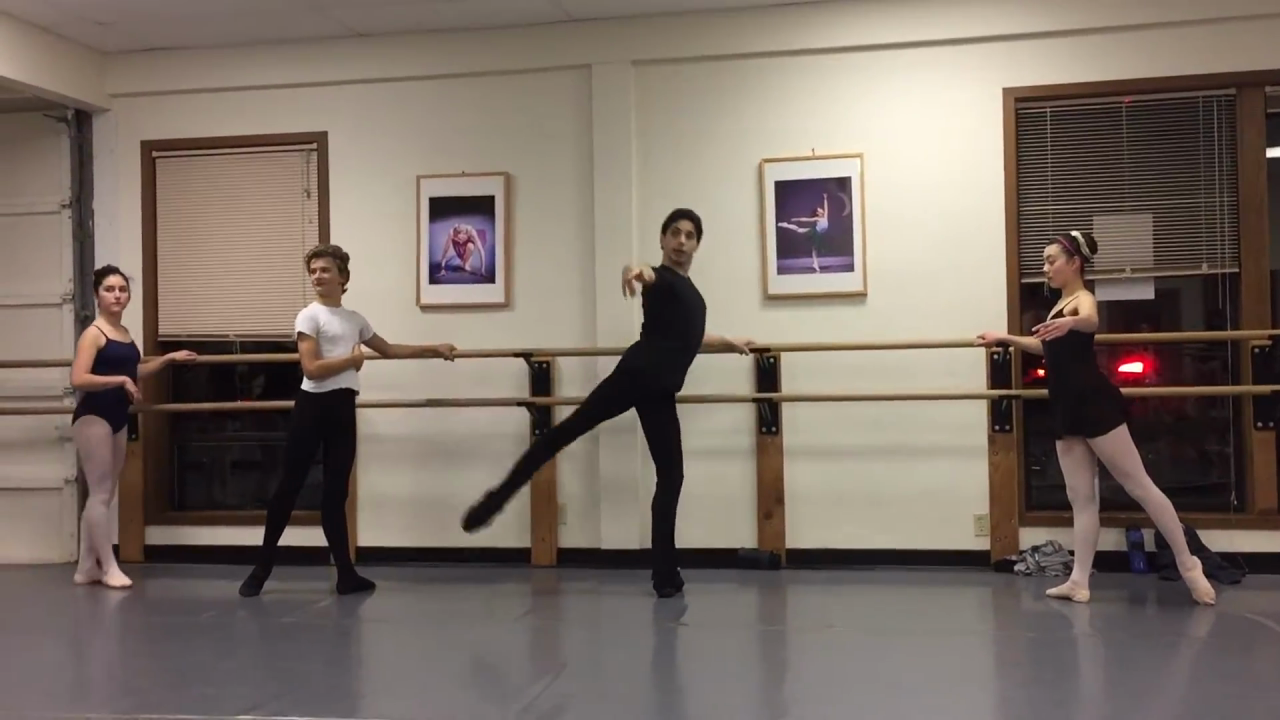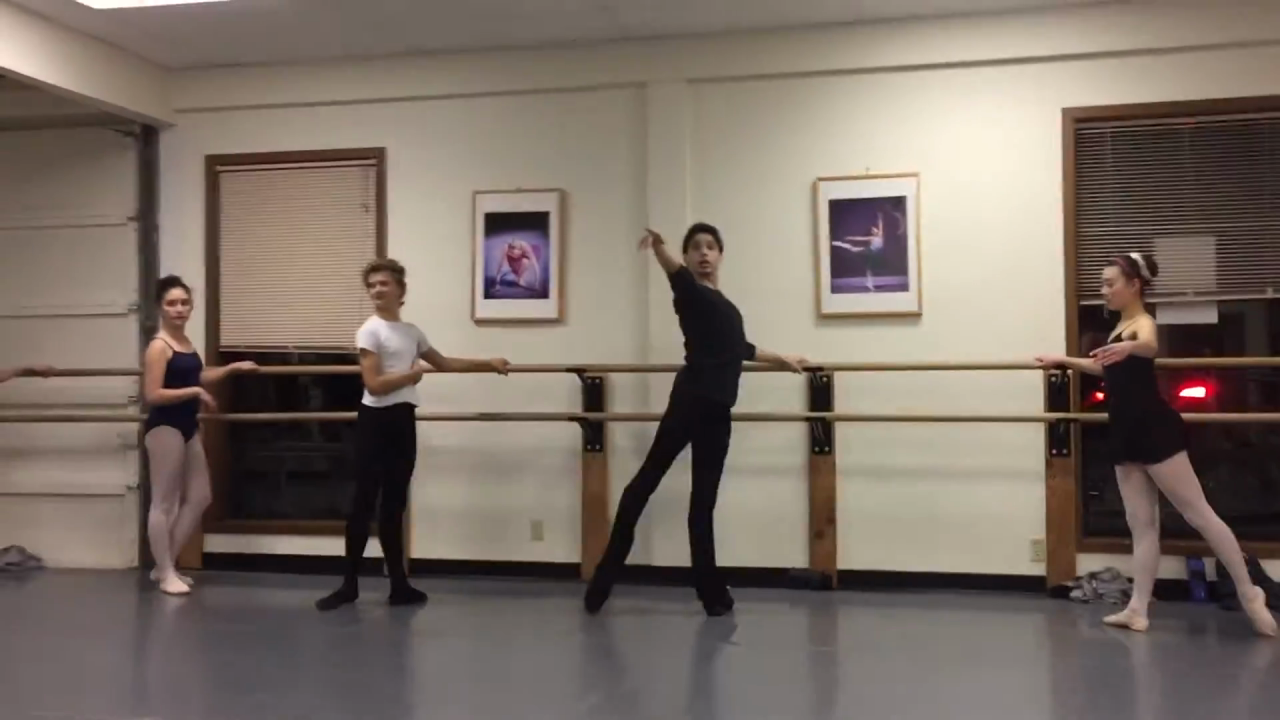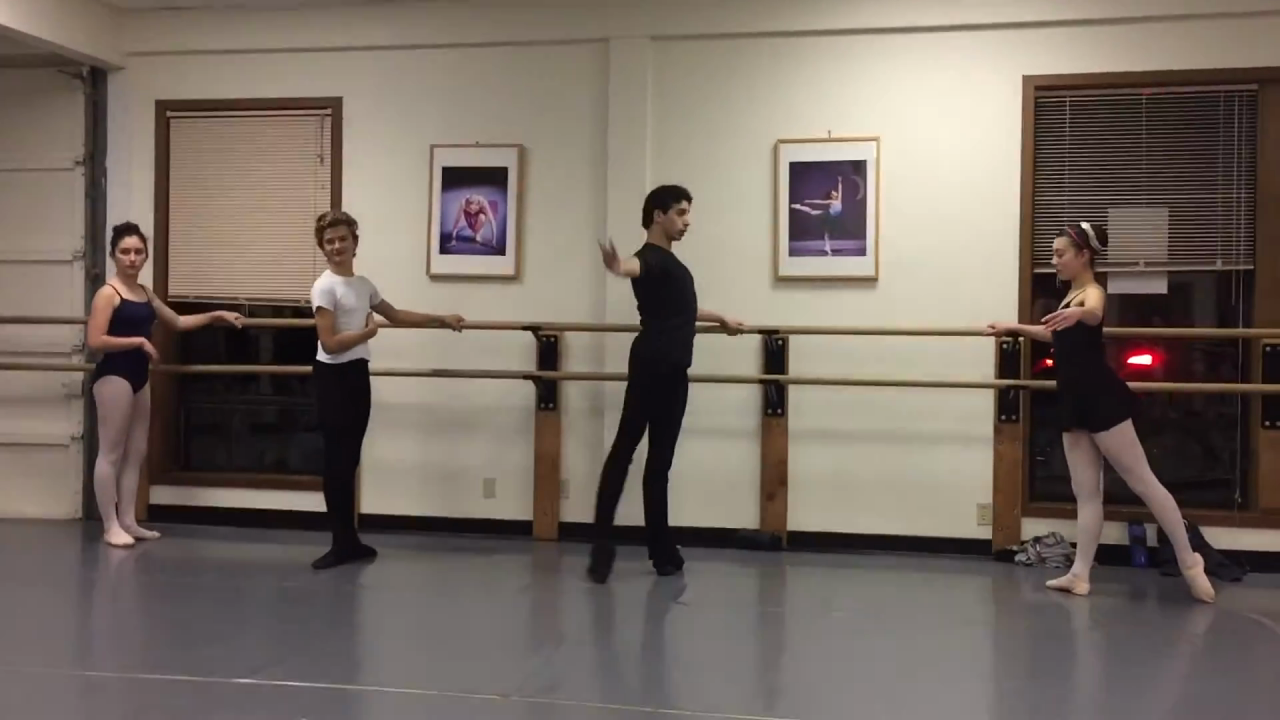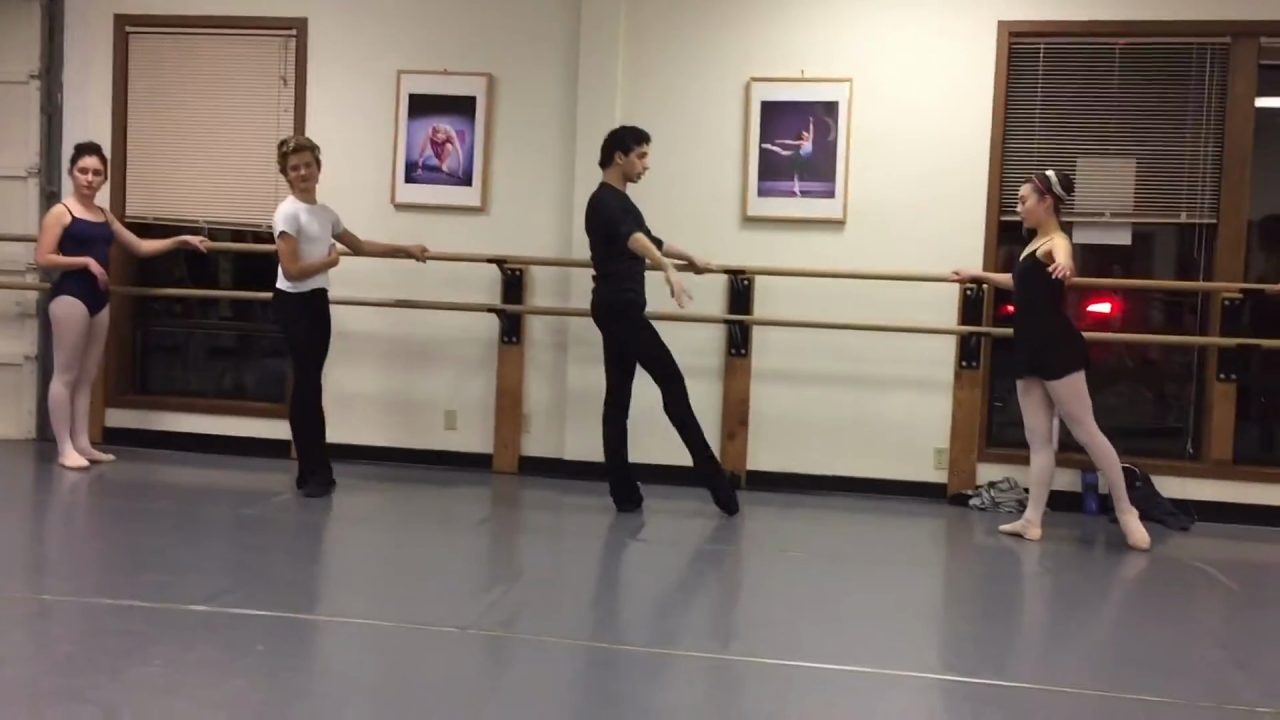
dt=0.4s
person 1, frame 1
left shoulder: (688, 291)
right shoulder: (662, 279)
left wrist: (729, 341)
right wrist: (639, 272)
left hip: (659, 393)
right hip: (637, 376)
left knee: (670, 477)
right knee: (566, 431)
left ankle: (664, 573)
right ankle: (498, 498)
person 1, frame 2
left shoulder: (722, 303)
right shoulder: (689, 291)
left elbow: (737, 348)
right elbow: (675, 272)
left wrist: (779, 358)
right wrist: (661, 252)
left hip: (717, 410)
right hip: (692, 399)
left knee: (704, 498)
right knee: (649, 475)
left ankle: (711, 590)
right ankle: (608, 569)
person 1, frame 3
left shoulder: (669, 261)
right shoulder: (652, 255)
right elbow: (637, 266)
left wrist: (720, 319)
right wrist: (621, 266)
left hip: (673, 369)
right hip: (653, 364)
left knee: (660, 458)
right knee: (625, 447)
left ankle: (660, 550)
right ankle: (603, 544)
person 1, frame 4
left shoulder: (615, 201)
right shoulder: (606, 201)
left elbow: (646, 239)
right elbow: (632, 236)
left wrist: (686, 256)
right wrist: (668, 269)
left hip: (621, 308)
right hip: (619, 307)
left knee: (619, 396)
right knee: (672, 383)
left ankle: (624, 490)
right ankle: (714, 475)
person 2, frame 1
left shoulder: (1083, 299)
right shoulder: (1060, 305)
left elbow: (1091, 321)
right elbow: (1046, 346)
left wrist: (1070, 322)
right wrist: (1003, 338)
left hip: (1095, 404)
right hip: (1068, 410)
left knee: (1139, 486)
right knee: (1080, 498)
left ankle: (1188, 564)
right ankle: (1079, 581)
person 2, frame 2
left shoulder: (1142, 322)
right shoulder: (1121, 326)
left elbow: (1149, 346)
right elbow: (1105, 367)
left wrist: (1128, 347)
right wrist: (1062, 360)
left hip: (1154, 430)
right hip: (1128, 434)
left knee: (1199, 514)
right knee: (1141, 526)
left ankle: (1249, 594)
right ankle: (1138, 610)
person 2, frame 3
left shoulder: (1091, 294)
right shoulder: (1072, 296)
left elbow: (1093, 314)
right elbow: (1058, 334)
left wrist: (1080, 312)
right wrist: (1014, 327)
left hip: (1102, 399)
right hip: (1076, 403)
left knee: (1142, 481)
right knee: (1085, 493)
left ankle: (1188, 561)
right ankle: (1080, 574)
person 2, frame 4
left shoulder: (1056, 242)
right shoulder: (1034, 244)
left elbow: (1065, 263)
left wrist: (1061, 268)
right wrist: (977, 275)
left hip: (1058, 348)
right hip: (1031, 350)
left knee: (1086, 432)
right knee: (1038, 439)
left ankle: (1125, 511)
right ankle: (1033, 519)
person 3, frame 1
left shoulder: (354, 318)
right shoulder: (309, 316)
left elbow: (389, 349)
right elbow: (312, 369)
left wrist: (433, 349)
right wrist: (351, 359)
left hip: (343, 407)
right hip: (313, 405)
left knee: (336, 493)
right knee: (290, 485)
left ankle: (346, 573)
right ankle: (263, 566)
person 3, frame 2
left shoulder: (411, 331)
right shoulder: (369, 331)
left elbow: (443, 362)
right elbow: (375, 384)
left wrist: (487, 363)
right wrist: (412, 375)
left hip: (403, 419)
right hip: (376, 419)
left knee: (395, 504)
right knee: (364, 501)
left ankle: (399, 584)
right ankle: (350, 582)
person 3, frame 3
left shoulder: (364, 284)
right shoulder: (325, 287)
left elbow: (397, 315)
right elbow: (330, 343)
left wrist: (442, 319)
right wrist: (368, 331)
left hip: (357, 374)
right hip: (333, 376)
left knee: (349, 459)
right knee: (337, 459)
left ankle: (348, 540)
right ankle: (342, 543)
person 3, frame 4
left shoulder: (326, 213)
right shoulder: (288, 212)
left elbow: (359, 246)
right elbow: (292, 270)
left wrist: (406, 250)
right wrist: (330, 260)
left hip: (316, 301)
right hip: (293, 303)
left knee: (307, 385)
right knee: (309, 384)
left ankle: (309, 469)
right ankle: (317, 469)
person 4, frame 1
left shoulder: (125, 333)
right shoulder: (93, 334)
right elbow: (78, 379)
left wrist: (169, 358)
right wrist: (120, 380)
left hip: (117, 418)
right hip: (93, 416)
left knee: (104, 495)
right knee: (100, 493)
left ankle: (87, 567)
right ankle: (108, 567)
person 4, frame 2
left shoulder: (186, 342)
right shoulder: (159, 346)
right elbow: (153, 395)
left wrist: (232, 368)
right wrist: (195, 393)
left hip: (187, 427)
right hip: (164, 428)
left knee: (200, 498)
right knee: (163, 502)
left ankle: (165, 565)
right ankle: (166, 574)
person 4, frame 3
left shoulder: (145, 293)
right shoulder: (108, 293)
left elbow: (177, 322)
right elbow: (95, 340)
left wrist: (215, 315)
right wrist: (139, 341)
left hip: (139, 377)
right hip: (114, 376)
left knee: (136, 452)
right knee: (111, 453)
left ankle: (128, 521)
right ankle: (111, 527)
person 4, frame 4
left shoulder: (105, 215)
right shoulder: (60, 212)
left elbow: (141, 247)
right elbow: (43, 258)
left wrist: (180, 241)
right wrist: (85, 261)
left hip: (98, 299)
right hip: (70, 296)
left knee: (87, 375)
right knee: (66, 374)
left ankle: (82, 444)
right ankle: (65, 449)
